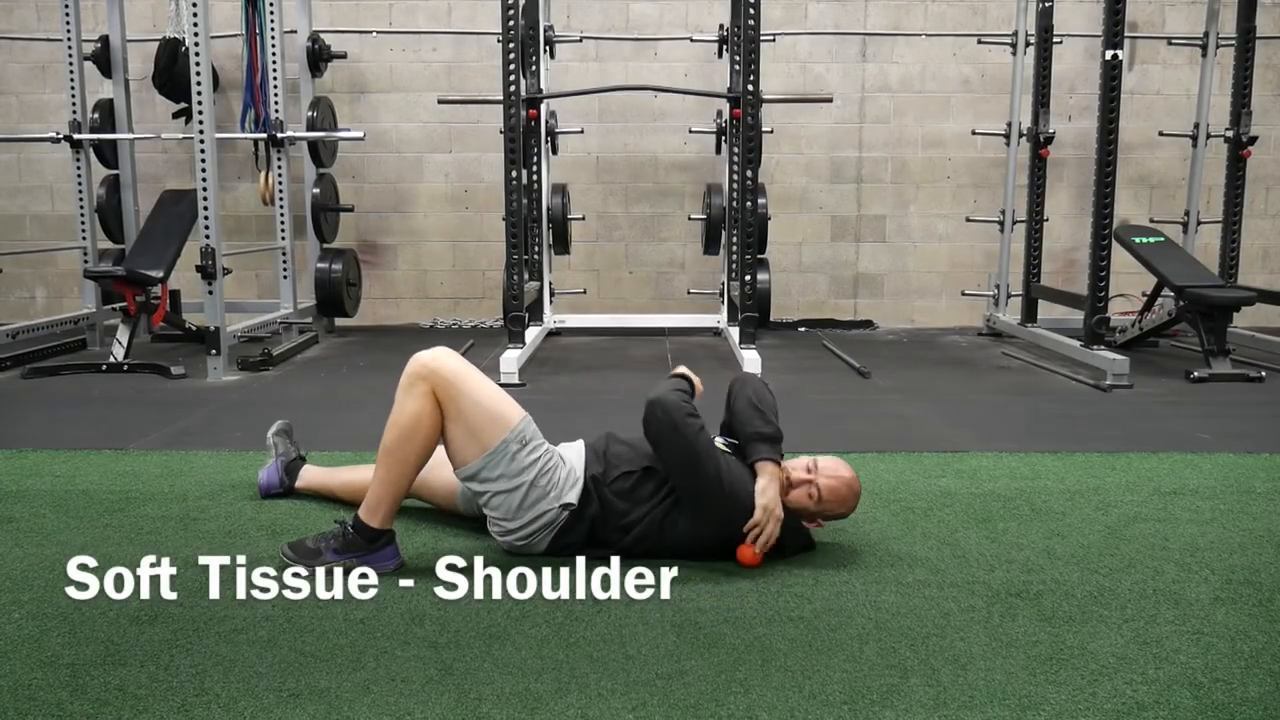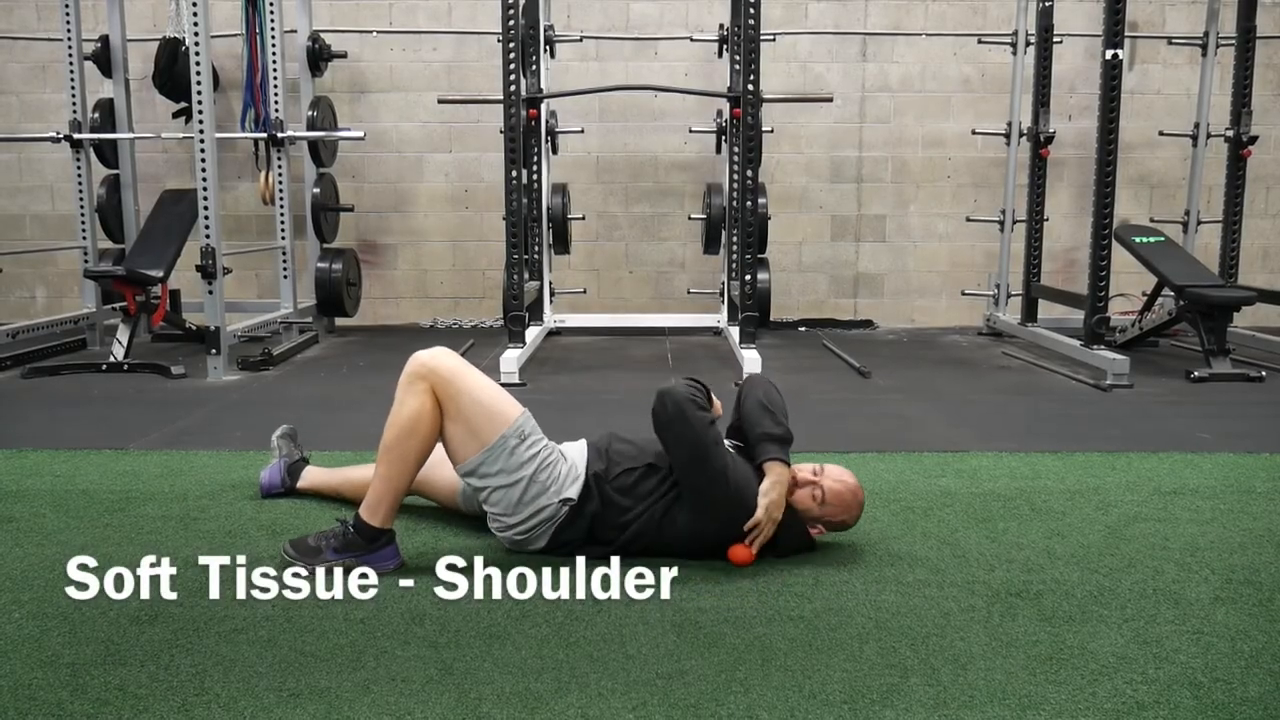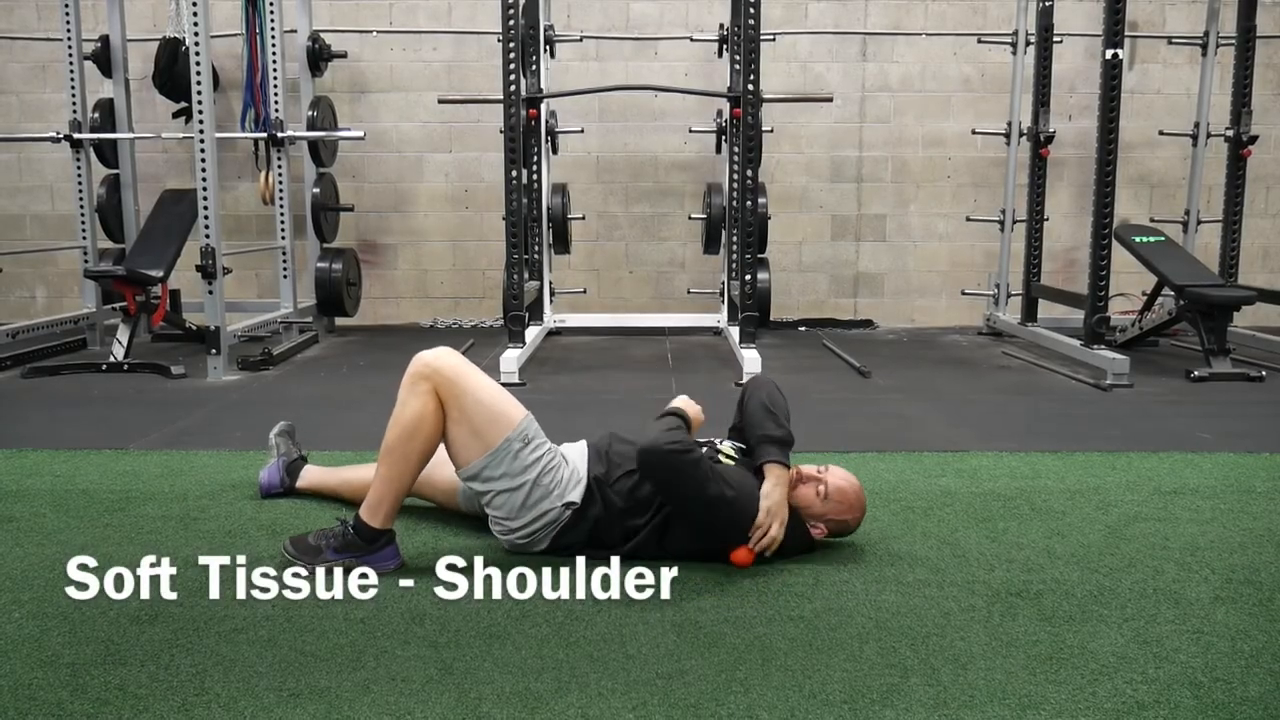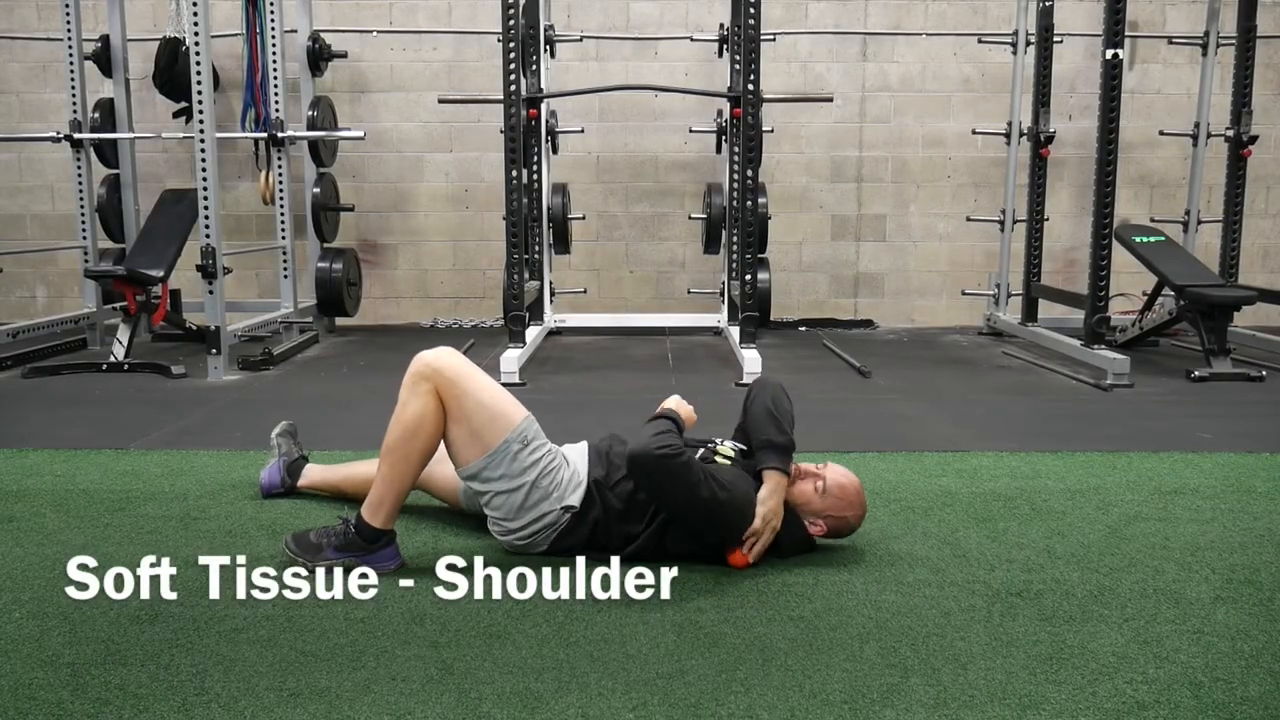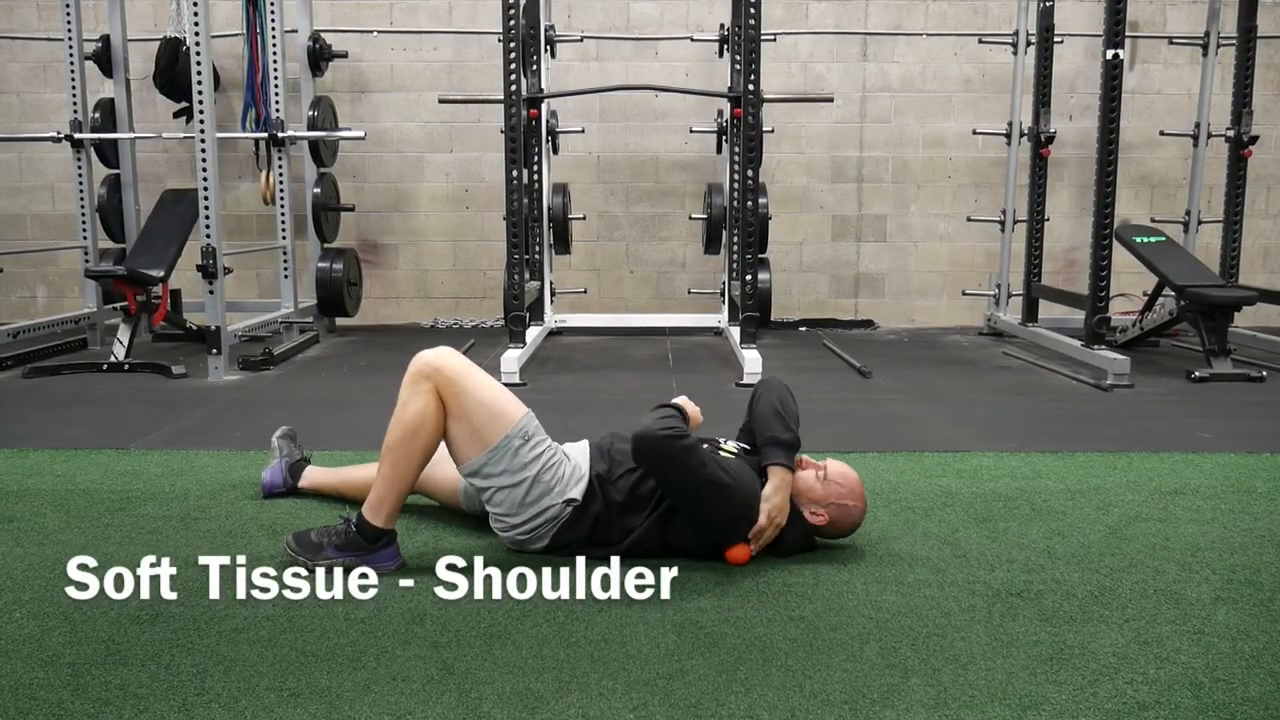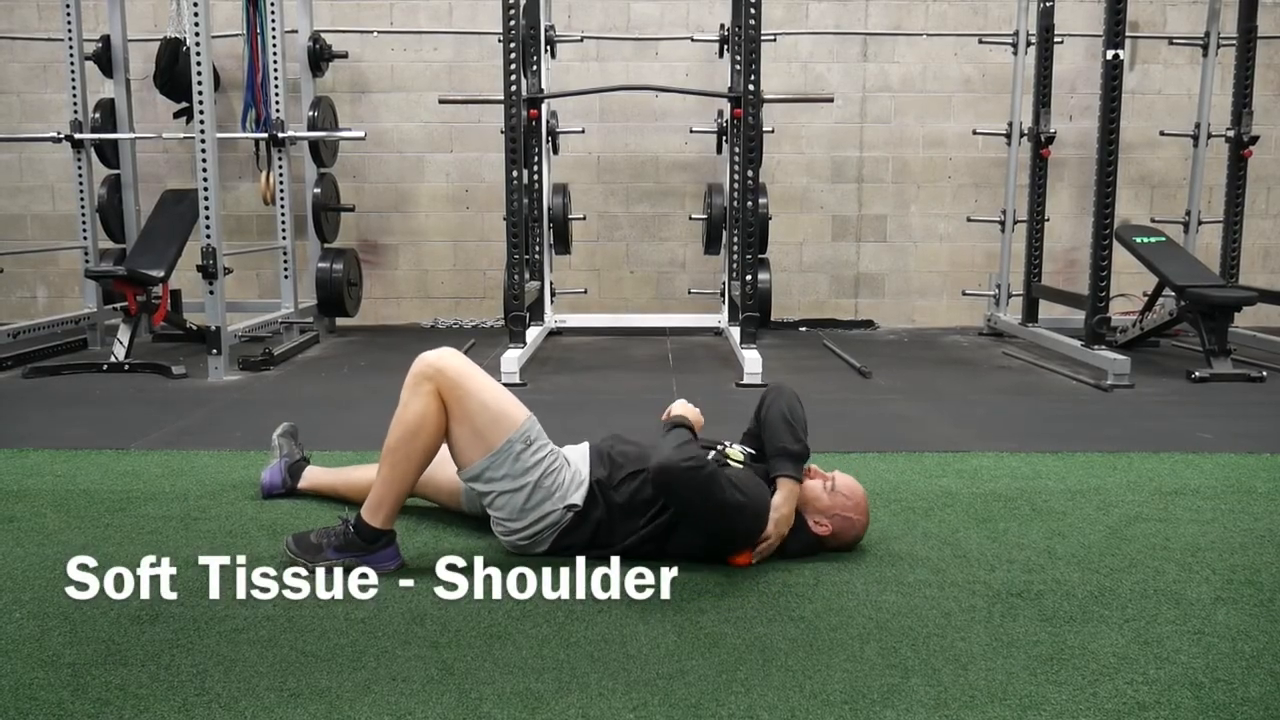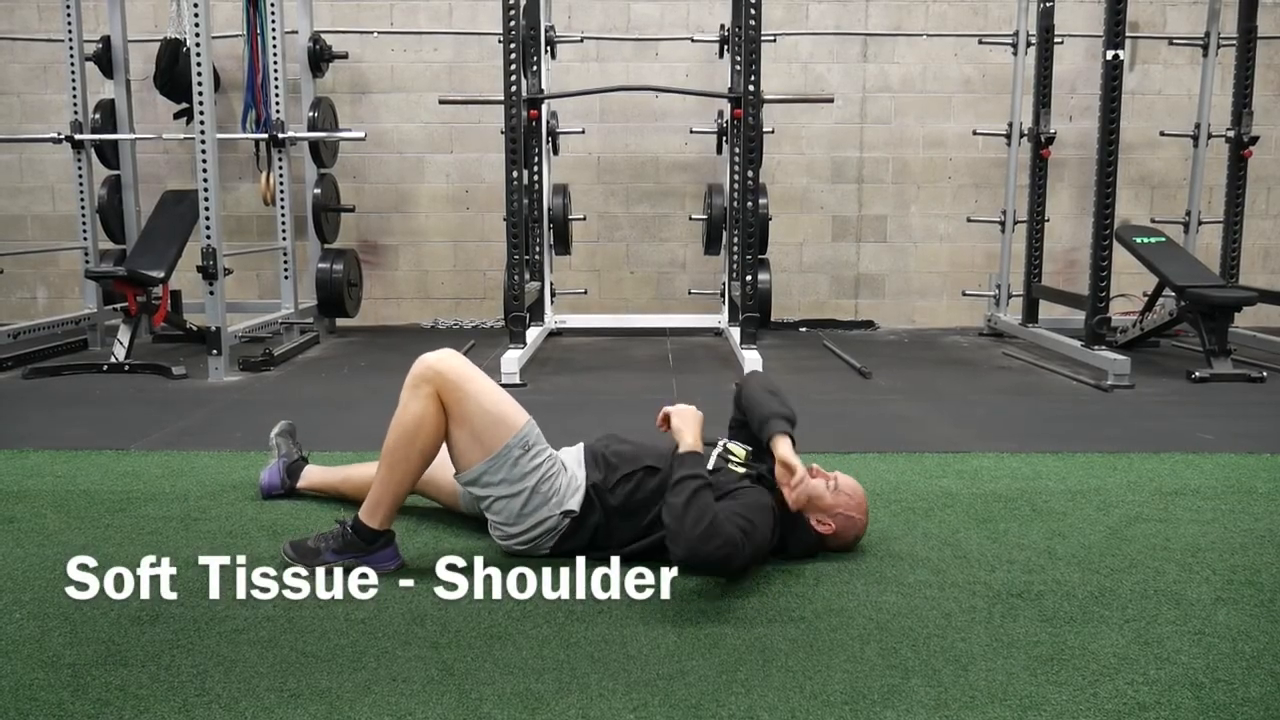
dt=0.3s
person 1, frame 1
left shoulder: (731, 500)
right shoulder: (755, 476)
left elbow: (662, 414)
right elbow: (748, 387)
left wrist: (684, 381)
right wrist: (768, 467)
left hip: (544, 505)
right hip: (557, 482)
left knee: (431, 369)
right knee: (411, 468)
left ankle: (368, 538)
right ankle: (298, 473)
person 1, frame 2
left shoulder: (734, 501)
right shoulder: (761, 478)
left elbow: (672, 403)
right elbow: (758, 390)
left wrist: (703, 401)
right wrist: (778, 465)
left hip: (545, 502)
right hip: (561, 479)
left knee: (430, 368)
right knee: (414, 466)
left ankle: (368, 537)
right ankle: (301, 476)
person 1, frame 3
left shoulder: (737, 510)
right shoulder: (761, 473)
left elbow: (658, 454)
right elbow: (760, 389)
left wrist: (680, 414)
right wrist: (778, 471)
left hip: (546, 505)
right hip: (564, 475)
left knee: (432, 368)
right knee: (413, 463)
left ankle: (367, 538)
right ankle: (297, 474)
person 1, frame 4
left shoulder: (733, 509)
right shoulder: (760, 480)
left elbow: (647, 458)
right elbow: (766, 391)
left wrist: (671, 415)
right wrist: (776, 477)
left hip: (544, 508)
right hip: (564, 475)
left knee: (433, 368)
right knee: (417, 458)
left ankle: (369, 537)
right ankle: (300, 472)
person 1, frame 5
left shoulder: (737, 500)
right shoulder: (761, 475)
left elbow: (654, 441)
right elbow: (771, 391)
left wrist: (678, 410)
right wrist: (780, 472)
left hip: (548, 501)
right hip: (563, 477)
left knee: (433, 367)
right knee: (416, 462)
left ankle: (370, 537)
right ankle: (300, 475)
person 1, frame 6
left shoulder: (746, 510)
right shoulder: (764, 476)
left elbow: (672, 471)
right elbow: (779, 399)
left wrist: (683, 422)
right wrist: (788, 481)
left hip: (549, 506)
right hip: (567, 477)
left knee: (436, 368)
right knee: (414, 465)
left ankle: (368, 538)
right ankle: (299, 476)
person 1, frame 7
left shoulder: (757, 517)
right shoulder: (761, 470)
left elbow: (694, 545)
right elbow: (753, 387)
left wrist: (688, 443)
right wrist: (783, 441)
left hip: (546, 508)
right hip: (564, 476)
left knee: (436, 371)
right knee: (415, 463)
left ankle: (367, 538)
right ankle: (298, 474)
